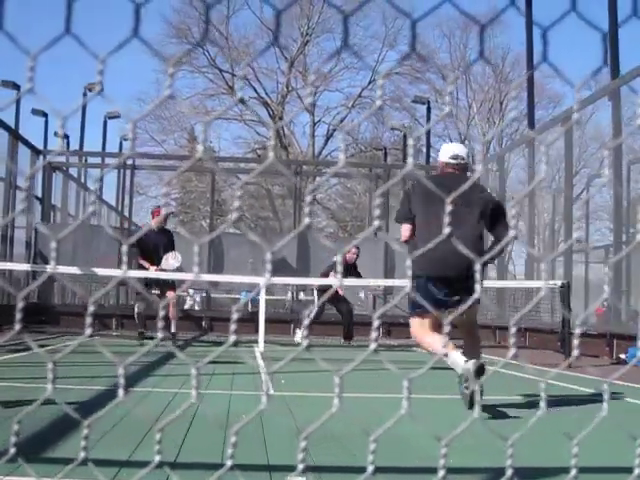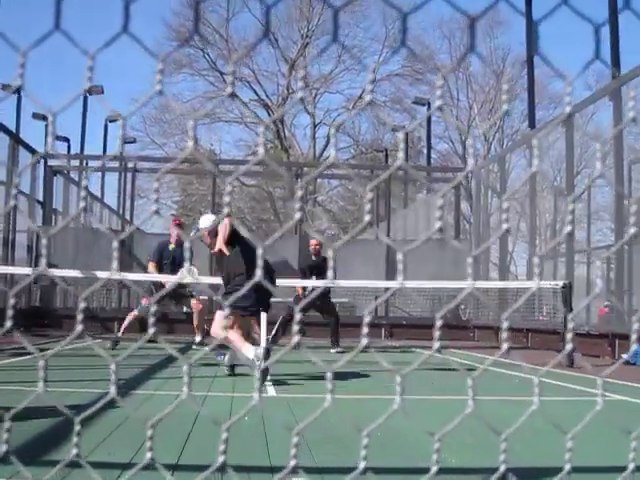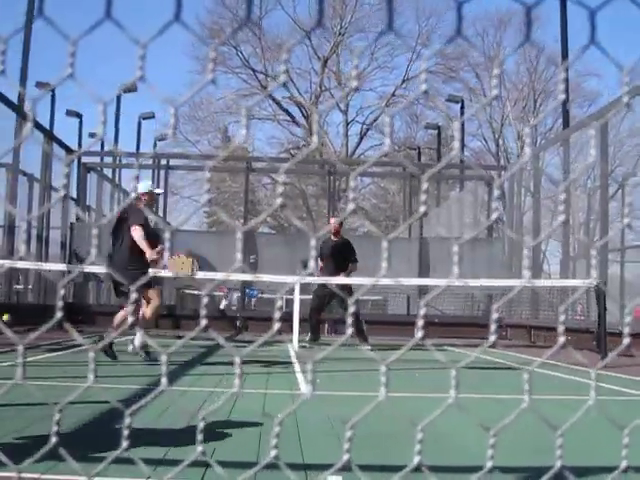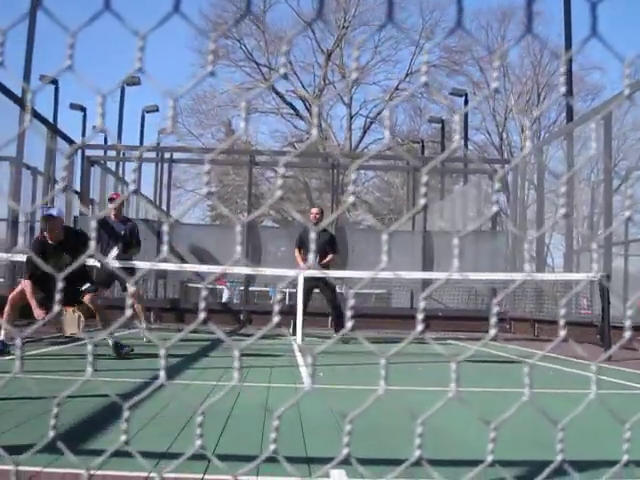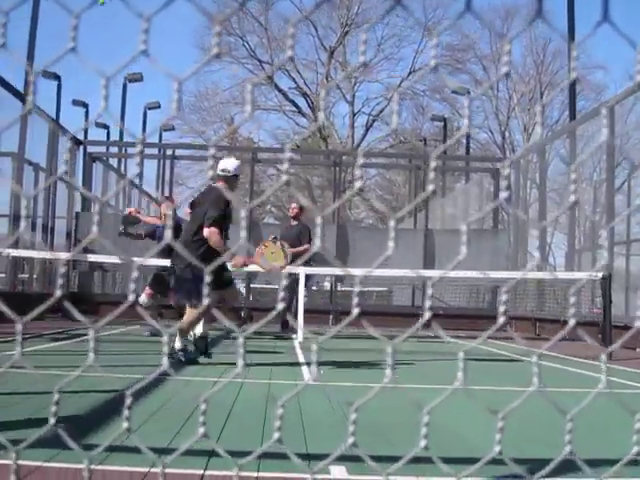
dt=0.7s
person 1, frame 1
left shoulder: (418, 187)
right shoulder: (484, 194)
left elbow: (405, 235)
right elbow: (503, 238)
left hip: (429, 263)
right hip: (469, 260)
left knee: (422, 332)
right knee: (467, 320)
left ankle: (464, 365)
right ankle: (473, 375)
person 1, frame 2
left shoulder: (220, 232)
right shoulder: (234, 240)
left elbow: (226, 221)
left wrist: (220, 241)
left hip: (247, 284)
right hip: (263, 284)
left knee: (218, 330)
right knee: (236, 319)
left ankle: (258, 354)
right ankle: (234, 359)
person 1, frame 3
left shoulder: (127, 212)
right shoulder: (138, 212)
right elbow: (136, 230)
right wrist: (148, 251)
left hip: (118, 267)
right hip: (130, 265)
left knee: (132, 307)
right knee: (155, 300)
left ankle: (108, 340)
right ankle: (139, 341)
person 1, frame 4
left shoulder: (77, 236)
right shoulder: (38, 246)
right elbow: (29, 280)
right wrist: (35, 308)
left hip: (76, 277)
right hip: (48, 277)
left knee: (94, 301)
right knee: (14, 298)
left ankle: (113, 344)
person 1, frame 5
left shoulder: (209, 194)
right shoulder: (220, 199)
left elbow: (190, 211)
right elbow: (209, 232)
right wrist: (233, 256)
left hip: (211, 261)
right hip: (193, 262)
left knee: (234, 301)
right knee: (199, 310)
left ankle: (202, 338)
right ankle: (179, 345)
person 2, frame 1
left shoulder: (168, 234)
right shoulder: (142, 233)
right wrist: (149, 266)
right hip: (147, 271)
left knee: (172, 298)
right knee: (140, 304)
left ankle: (173, 332)
right ankle: (141, 331)
person 2, frame 2
right shoulder: (162, 245)
right elbow: (151, 267)
right wrist: (164, 281)
left hip: (177, 286)
right hip: (159, 285)
left knee: (197, 306)
right knee: (141, 309)
left ankle: (198, 338)
right ankle: (118, 336)
person 2, frame 3
left shoulder: (148, 231)
right shoulder: (124, 238)
left elbow: (161, 248)
left hip: (149, 272)
right hip: (134, 275)
left ankle: (138, 336)
person 2, frame 4
left shoulder: (131, 225)
right shoulder: (101, 222)
left elbow: (137, 248)
right elbow: (95, 243)
left wrist: (123, 256)
left hip: (124, 266)
right hip: (105, 265)
left knee: (133, 293)
left ankle: (144, 328)
person 2, frame 5
left shoulder: (176, 221)
right shoulder: (156, 224)
left elbow: (160, 222)
right elbow: (142, 236)
left wrist: (138, 215)
right wrist: (128, 233)
right hip: (162, 267)
right knee: (145, 298)
right ankle: (155, 326)
person 3, frame 1
left shoulder: (353, 266)
right shoulder: (340, 263)
left elbow: (358, 278)
right elbow: (332, 277)
right wrist: (338, 289)
left hip: (334, 291)
right hip: (322, 289)
left knee: (348, 310)
right knee: (319, 309)
left ankle: (347, 339)
right ankle: (300, 330)
person 3, frame 2
left shoulder: (327, 263)
right shoulder: (305, 264)
right wrist: (301, 293)
left hip: (321, 297)
right hip: (304, 296)
left knee: (334, 317)
right knee: (288, 316)
left ankle: (335, 345)
right ankle: (271, 341)
person 3, frame 3
left shoulder: (346, 244)
right shoulder: (325, 243)
left elbow: (354, 265)
left wrist: (345, 274)
right wrist: (318, 272)
left hip: (342, 284)
right hip: (325, 283)
left knee: (352, 312)
right knee: (314, 310)
left ankle: (364, 341)
right ankle: (313, 339)
person 3, frame 4
left shoulder: (328, 235)
right shoulder: (304, 233)
left elbow: (333, 256)
right elbow: (297, 251)
left wrist: (319, 265)
right wrist: (302, 264)
left knee: (334, 304)
right knee: (301, 304)
left ankle: (340, 333)
right ankle: (294, 333)
person 3, frame 5
left shoulder: (303, 227)
right shoulder: (285, 228)
left elbow: (307, 247)
left wrist: (290, 251)
left hip: (301, 266)
left knee: (288, 296)
right knee: (288, 296)
left ankle: (286, 326)
right ankle: (286, 327)
